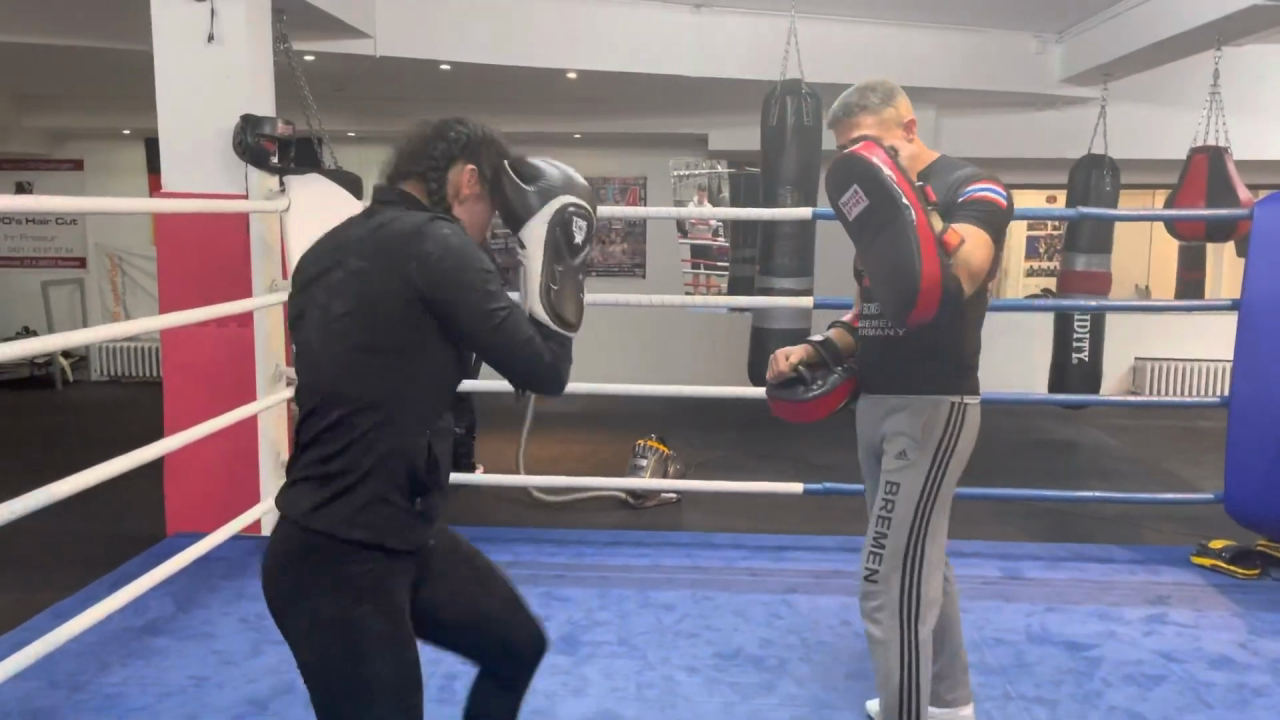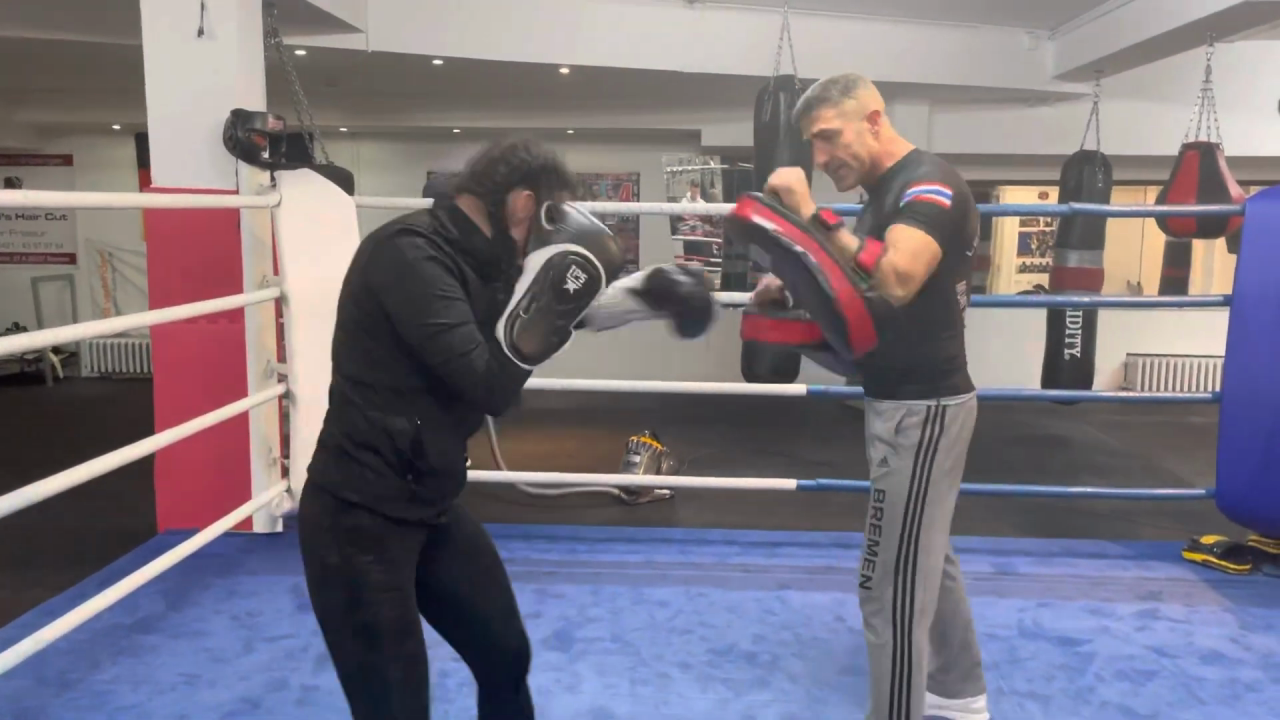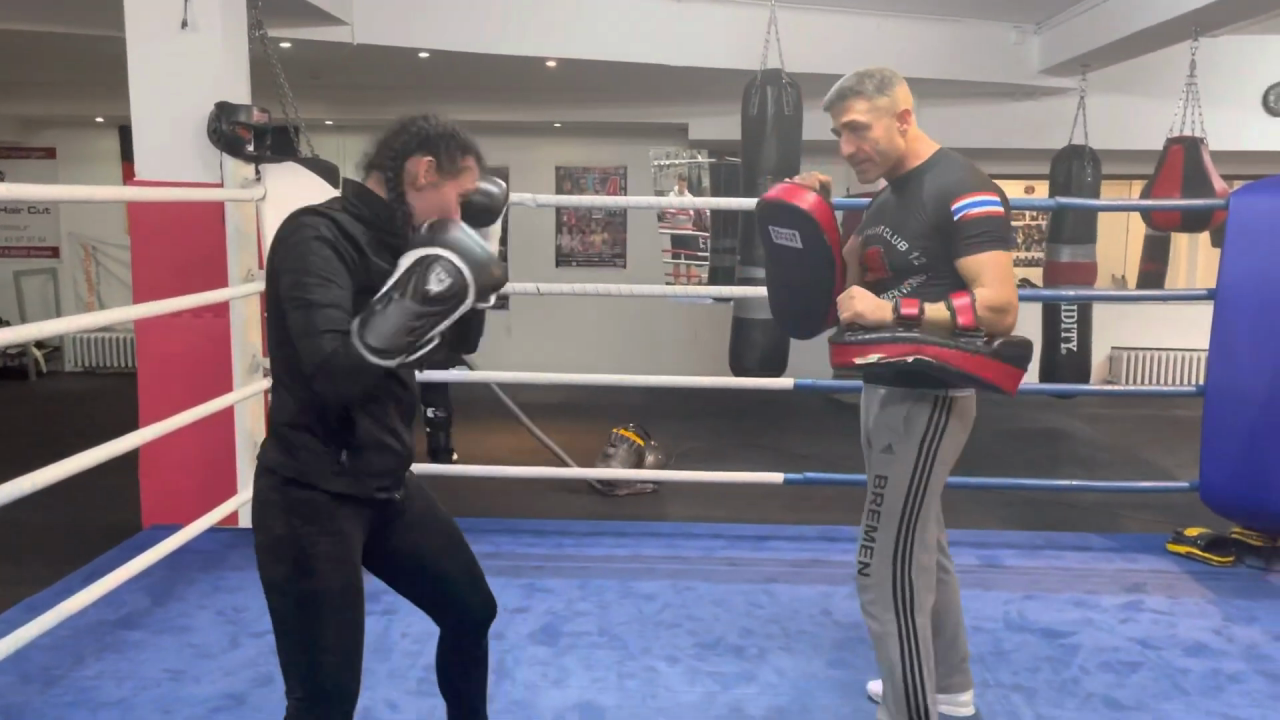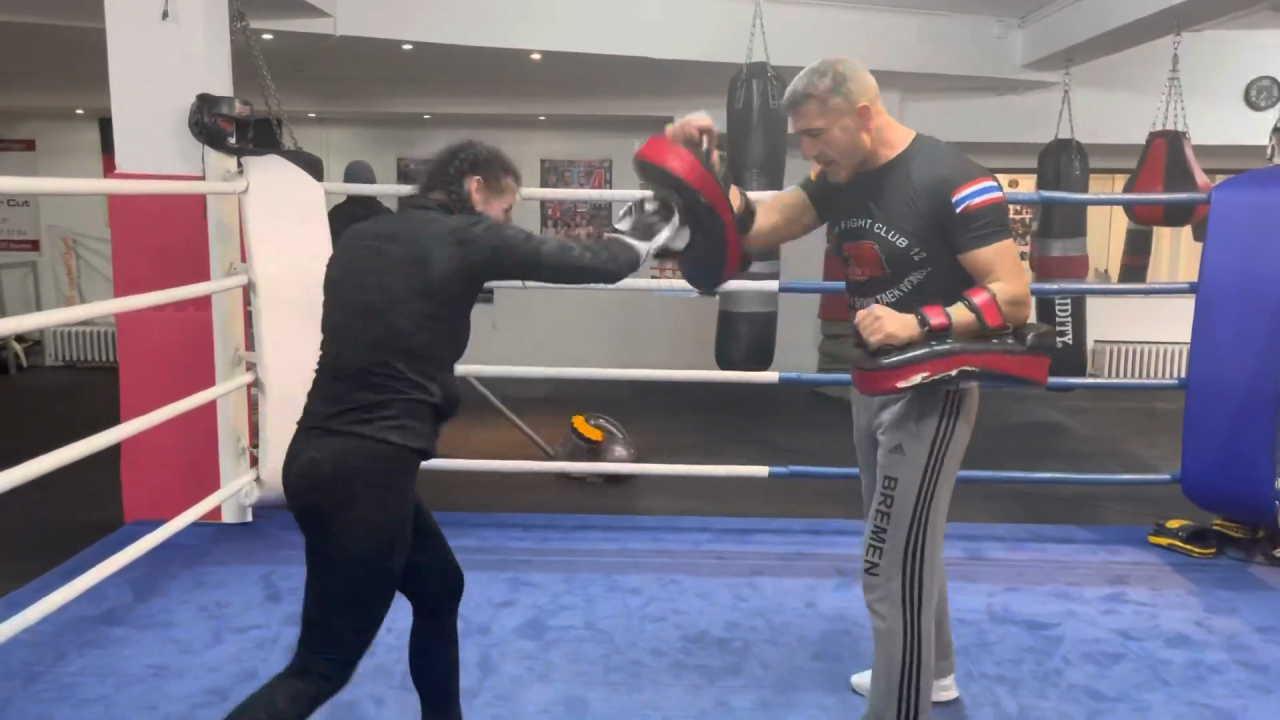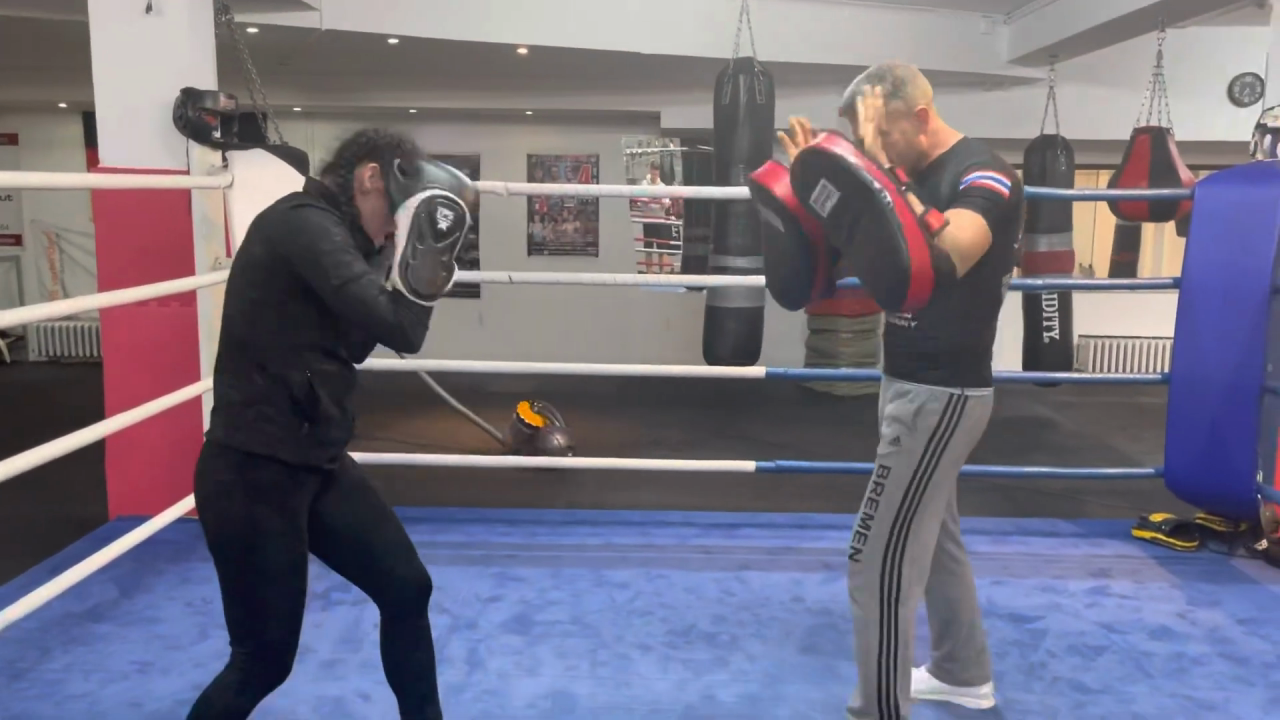
dt=0.4s
person 1, frame 1
left shoulder: (971, 189)
left elbow: (959, 279)
right wrist: (813, 350)
left hip: (934, 408)
right hip: (875, 403)
left knee: (890, 584)
right knee: (920, 566)
person 1, frame 2
left shoulder: (931, 185)
right shoulder: (889, 193)
left elbow: (892, 283)
left wrist: (811, 212)
left hip: (923, 408)
right hip: (911, 402)
left knee: (892, 582)
right knee: (927, 559)
person 1, frame 3
left shoulder: (964, 192)
right shoulder: (886, 198)
left elbow: (999, 309)
right elbow: (840, 282)
left wrist: (892, 312)
left hip: (929, 399)
right hip: (885, 392)
left knee: (886, 570)
right knee: (918, 547)
person 1, frame 4
left shoulder: (955, 181)
right shoulder: (838, 179)
left elbow: (1014, 298)
right elbow: (752, 229)
left wrist: (919, 326)
left hip: (932, 396)
right hip: (874, 390)
left knee: (893, 565)
right knee: (904, 548)
person 1, frame 5
left shoulder: (984, 177)
right shoulder: (916, 178)
left elbow: (942, 255)
left wrist: (876, 162)
left hip: (942, 396)
right hip: (914, 386)
left knee: (877, 561)
right knee: (932, 538)
person 2, frame 1
left shoulder: (329, 252)
right shoulder: (433, 245)
right elbow: (541, 370)
right wrist: (552, 240)
left hip: (396, 534)
right hip: (339, 556)
left knee: (517, 645)
person 2, frame 2
left shoulder: (480, 255)
right shoulder: (408, 252)
left elbow: (567, 311)
right elbow: (486, 387)
left wrist: (651, 290)
right wrist: (554, 274)
left hip: (428, 507)
right hip: (356, 515)
left knee: (505, 659)
person 2, frame 3
left shoulder: (392, 239)
right shoulder: (315, 236)
left elbow: (453, 343)
right elbow: (335, 371)
left wrist: (465, 262)
right wrist: (427, 288)
left hip: (385, 484)
right hip: (310, 494)
left knee: (472, 610)
person 2, frame 4
left shoulder: (360, 241)
right shoulder: (467, 237)
right elbow: (587, 263)
right wrist: (651, 226)
left hip: (328, 456)
right hip: (364, 470)
left knee: (439, 590)
right knee: (322, 668)
person 2, frame 5
left shoulder: (322, 229)
right shoulder: (302, 223)
left elbow: (355, 341)
right elbow: (399, 329)
left wrist: (385, 253)
right wrist: (430, 229)
left hip: (315, 461)
right hip: (252, 470)
left knee: (407, 589)
right knee: (264, 658)
